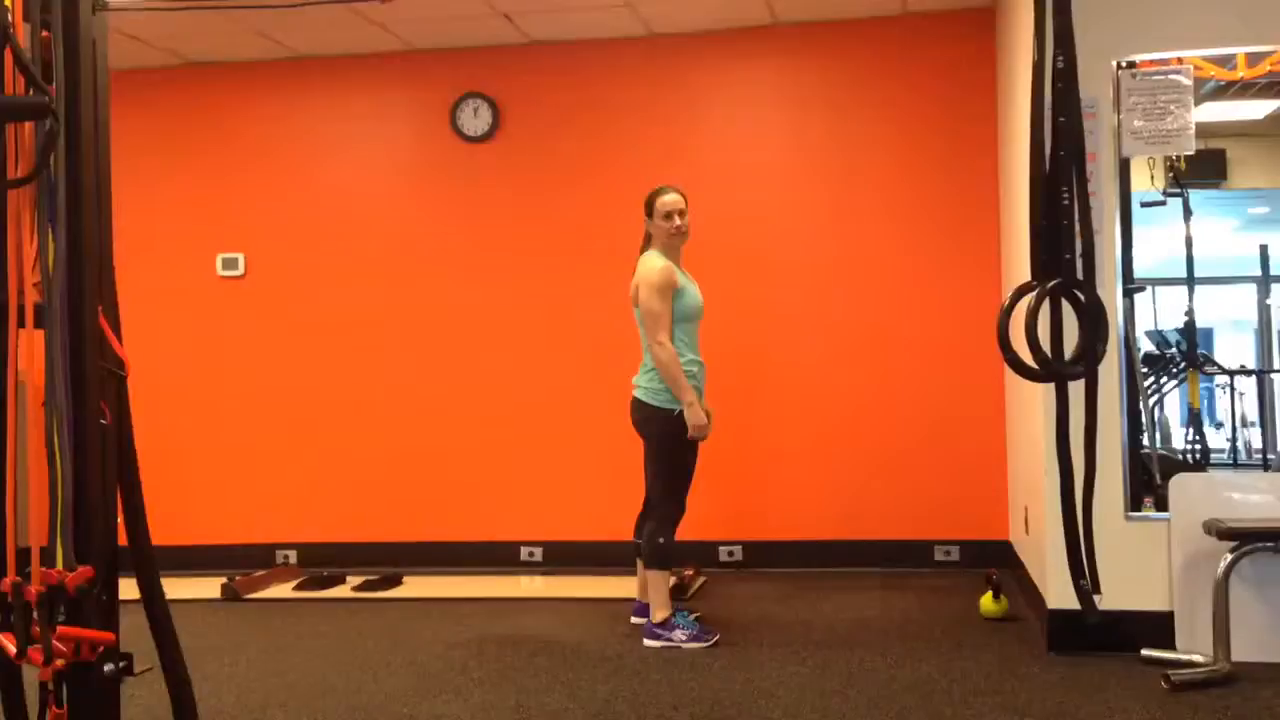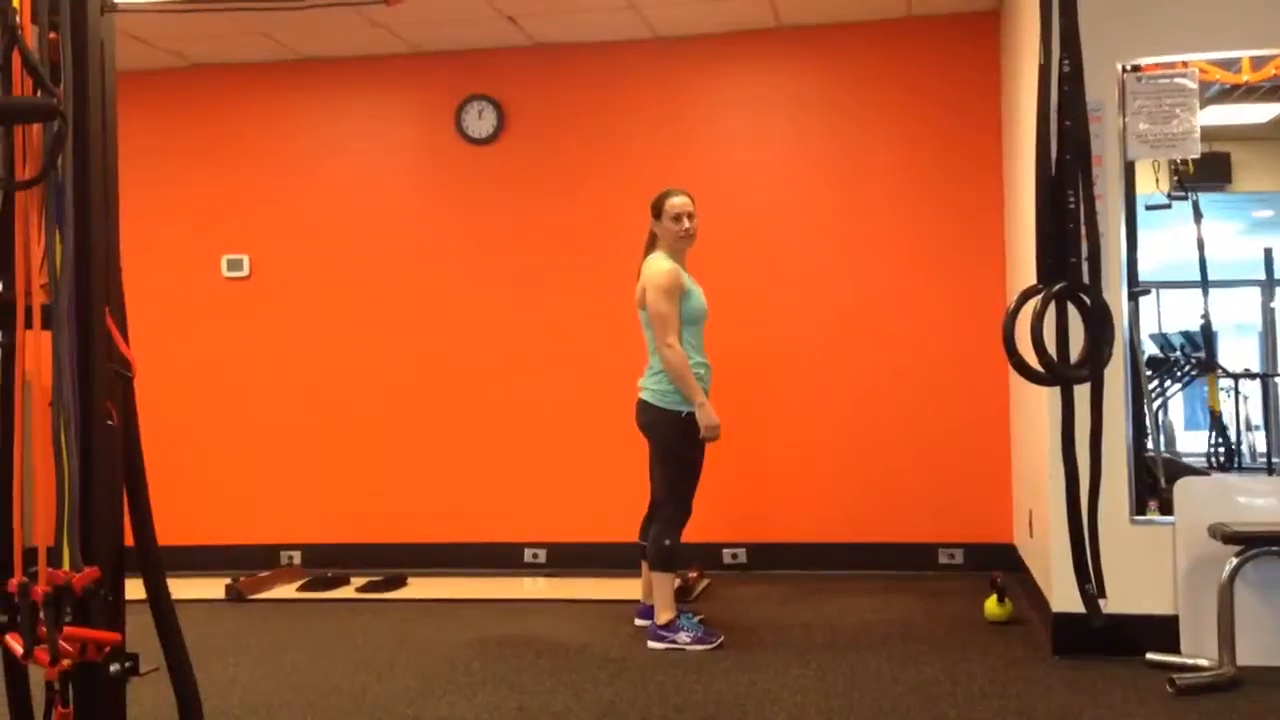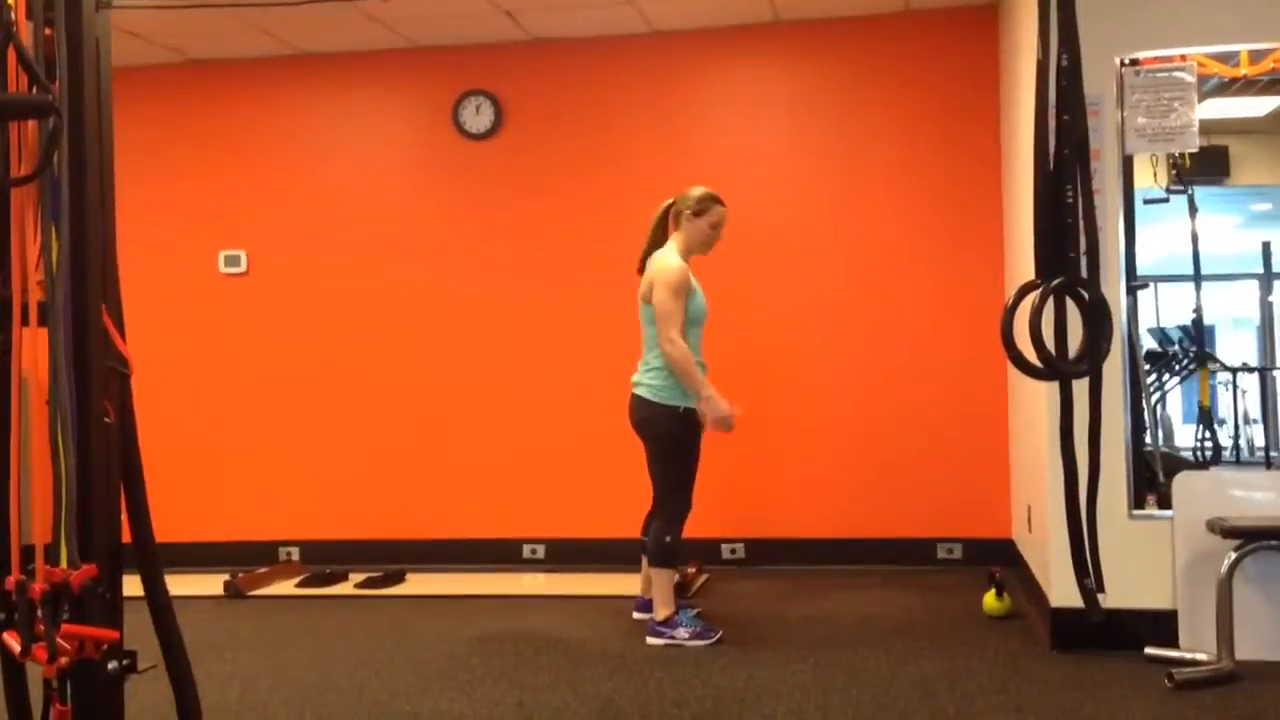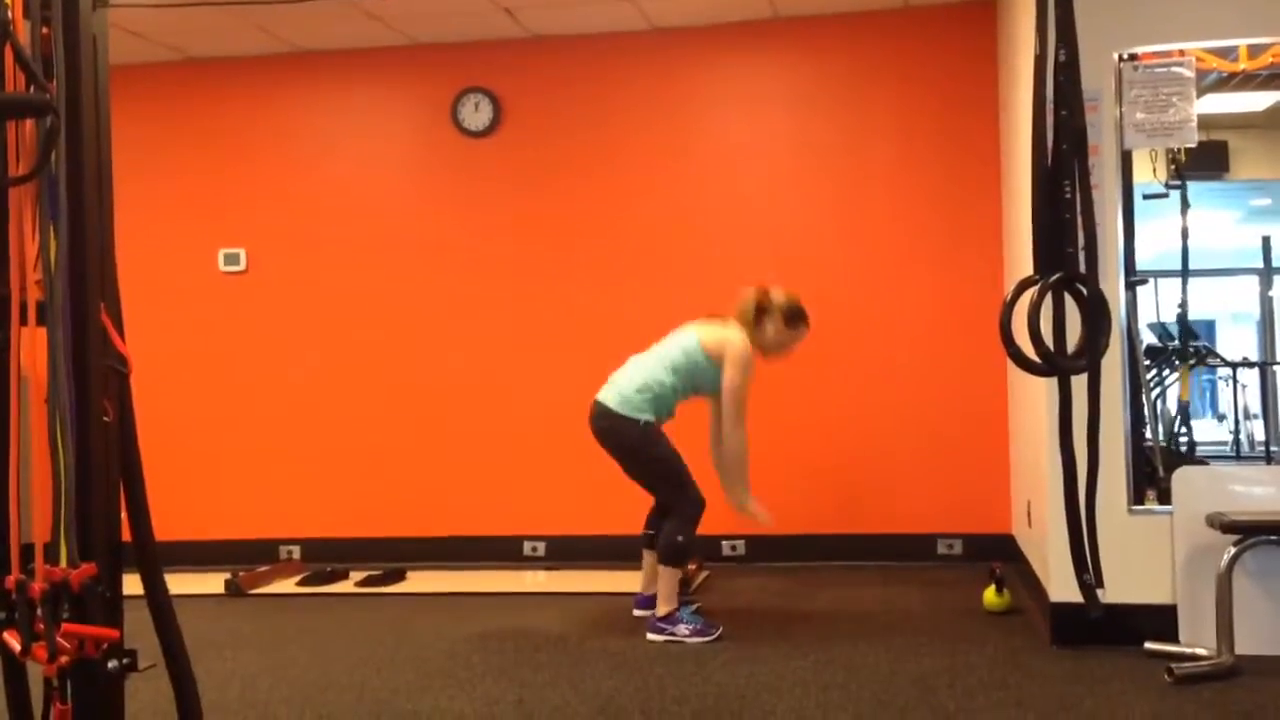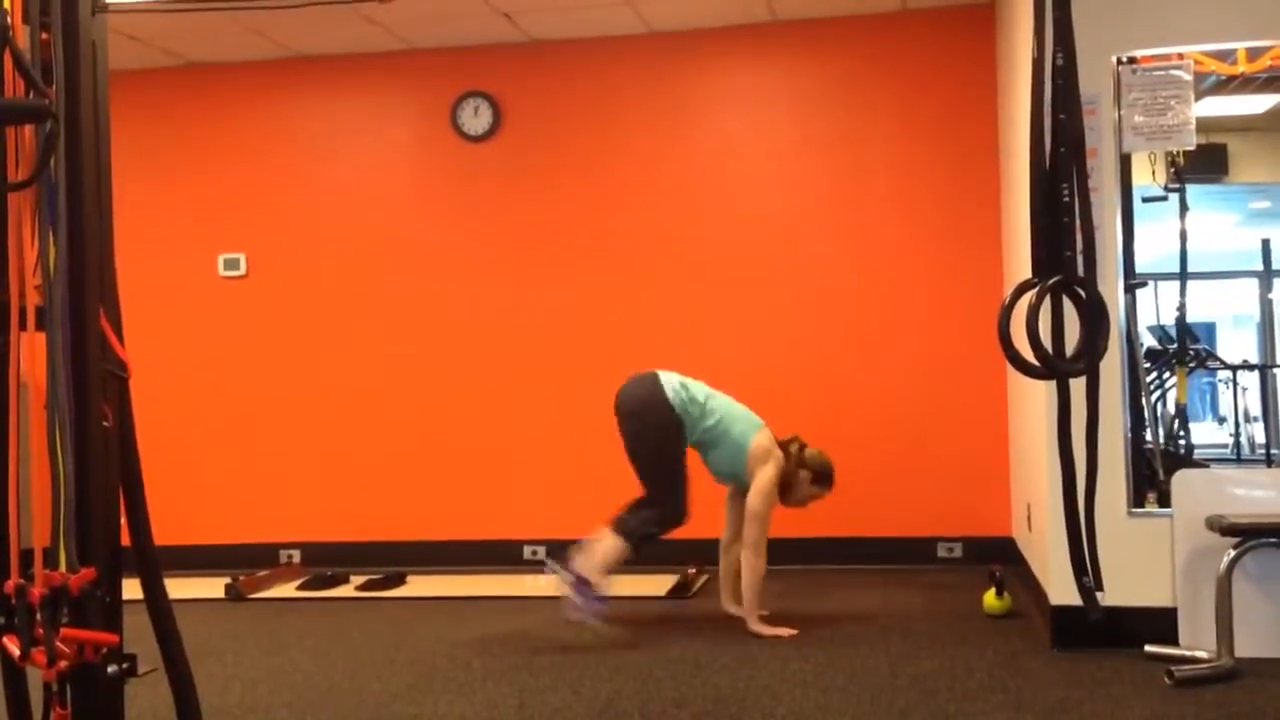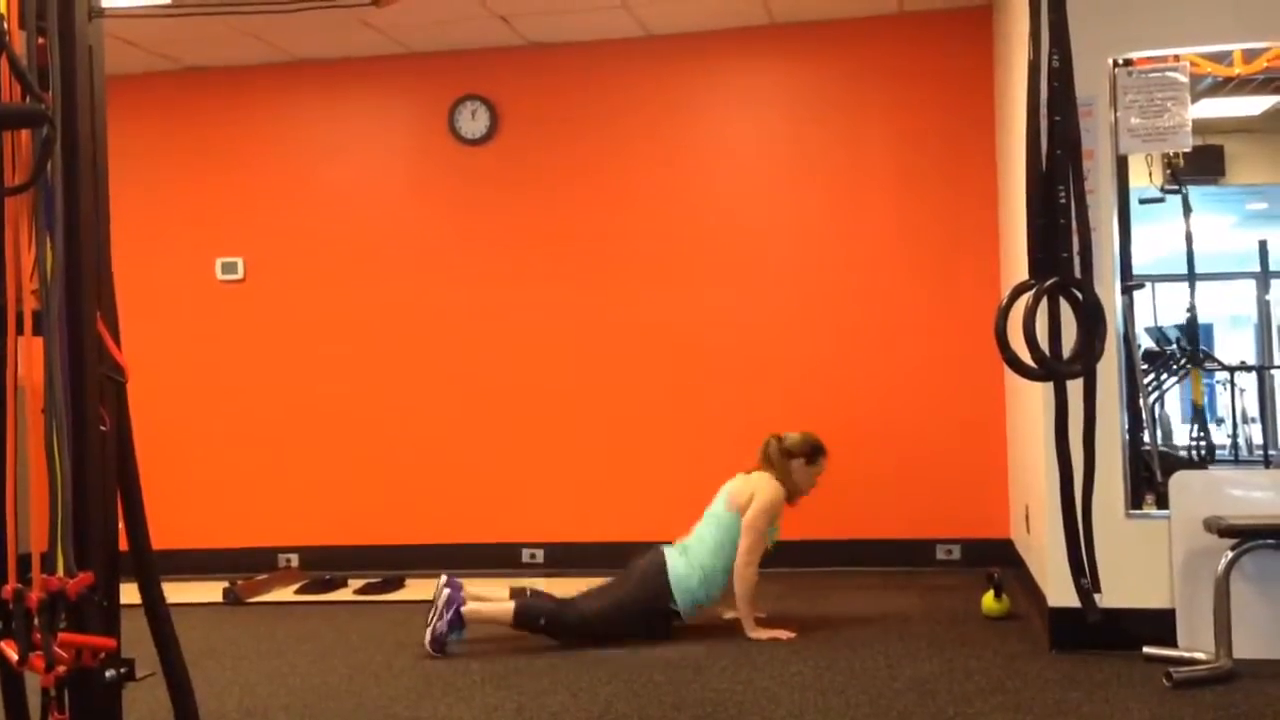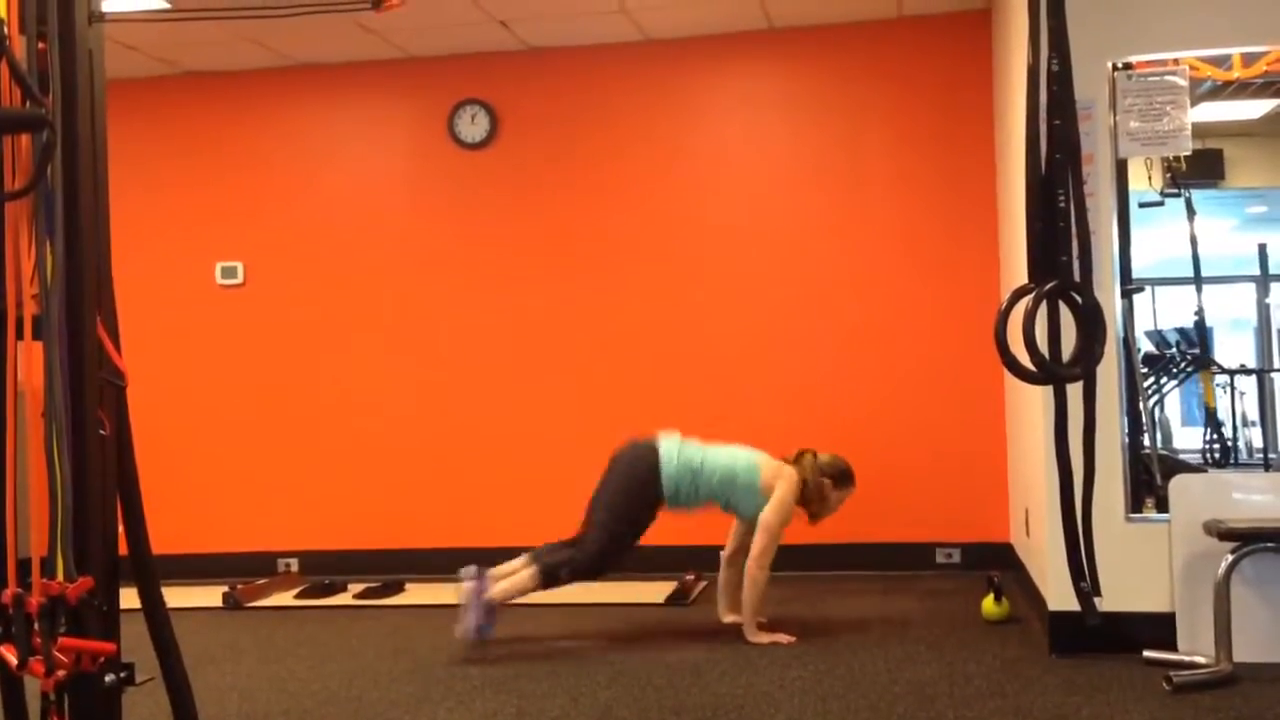
dt=0.5s
person 1, frame 1
left shoulder: (672, 267)
right shoulder: (656, 268)
right elbow: (660, 345)
left wrist: (694, 402)
right wrist: (690, 404)
left hip: (667, 403)
right hip: (664, 406)
left knee: (659, 504)
right knee: (666, 507)
left ankle: (647, 601)
right ankle: (660, 622)
person 1, frame 2
left shoulder: (674, 270)
right shoulder: (663, 271)
right elbow: (669, 347)
left wrist: (698, 404)
right wrist: (703, 406)
left hip: (668, 406)
right hip: (672, 409)
left knee: (664, 507)
right knee: (673, 510)
left ankle: (652, 603)
right ankle: (665, 625)
person 1, frame 3
left shoulder: (670, 265)
right shoulder: (670, 266)
right elbow: (671, 343)
left wrist: (698, 399)
right wrist: (710, 398)
left hip: (660, 401)
right hip: (665, 405)
left knee: (668, 502)
right knee: (673, 505)
left ankle: (649, 597)
right ankle: (664, 619)
person 1, frame 4
left shoulder: (726, 340)
right shoulder: (739, 346)
left elbow: (721, 431)
right elbow: (732, 432)
left wrist: (732, 489)
right wrist: (743, 497)
left hip: (615, 410)
right hip: (624, 416)
left knee: (669, 500)
right knee: (687, 503)
left ankle: (650, 599)
right ankle: (665, 617)
person 1, frame 5
left shoulder: (752, 466)
right shoulder: (772, 468)
left elbow: (732, 541)
right elbow: (752, 549)
left wrist: (730, 602)
right wrist: (753, 620)
left hip: (650, 395)
right hip: (655, 402)
left knee: (659, 500)
right knee: (668, 508)
left ankle: (584, 562)
right ankle: (588, 582)
person 1, frame 6
left shoulder: (752, 482)
right shoulder: (771, 490)
right elbow: (745, 562)
left wrist: (730, 605)
right wrist: (751, 625)
left hip: (664, 574)
right hip: (664, 592)
left knee: (570, 611)
right knee: (570, 621)
left ankle: (461, 595)
right ankle: (461, 611)
person 1, frame 7
left shoulder: (771, 480)
right shoulder: (788, 486)
left elbow: (733, 554)
right elbow: (758, 562)
left wrist: (729, 610)
right wrist: (751, 629)
left hip: (648, 460)
right hip: (652, 469)
left knee: (586, 546)
right knee: (593, 555)
left ankle: (487, 579)
right ankle: (487, 595)
